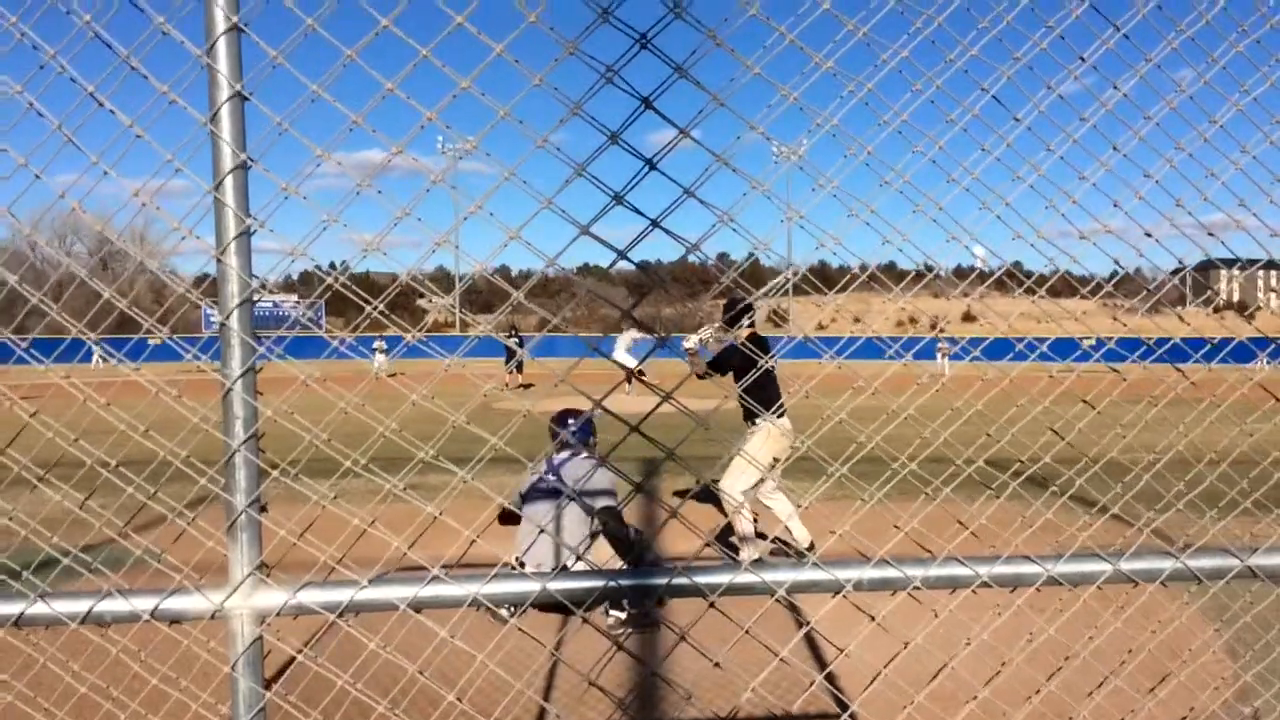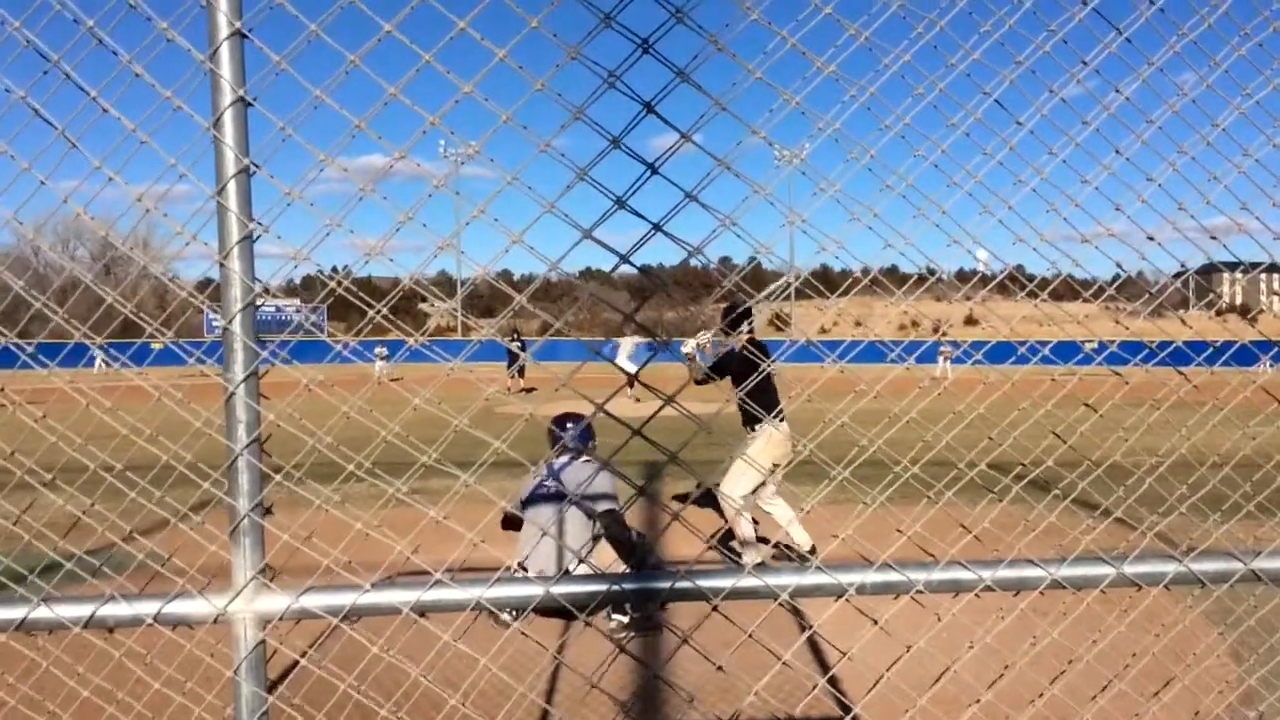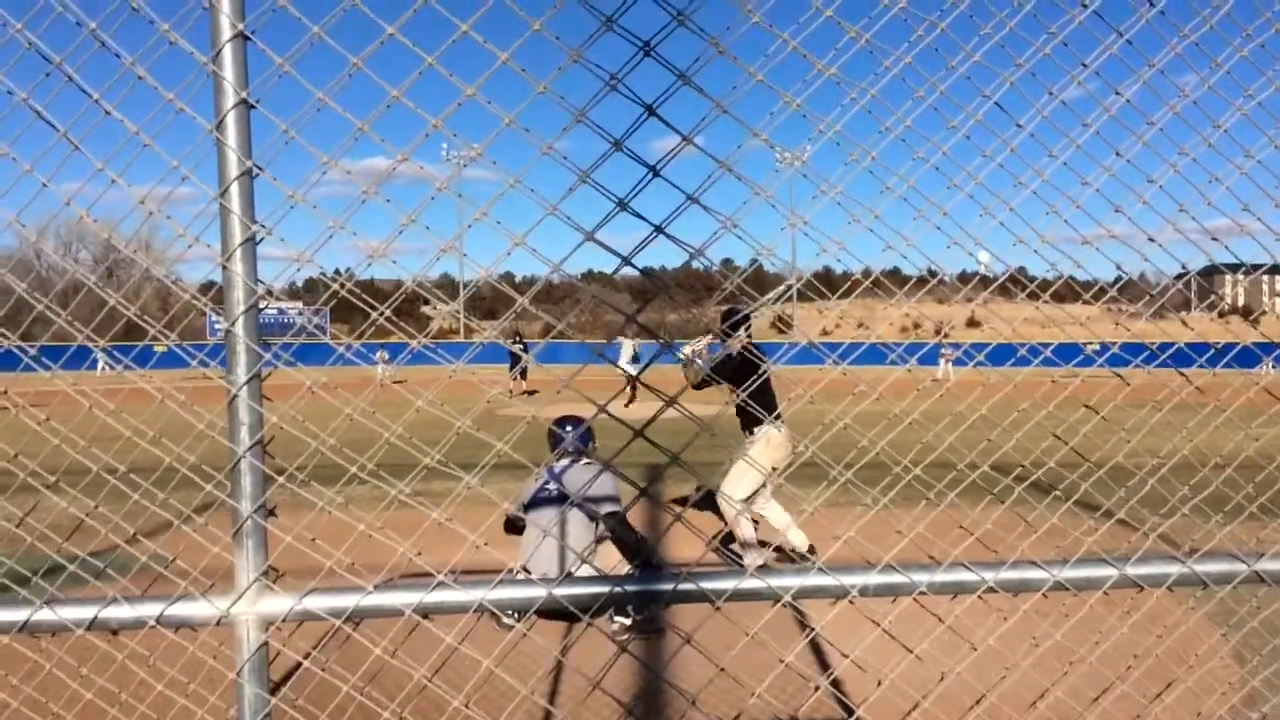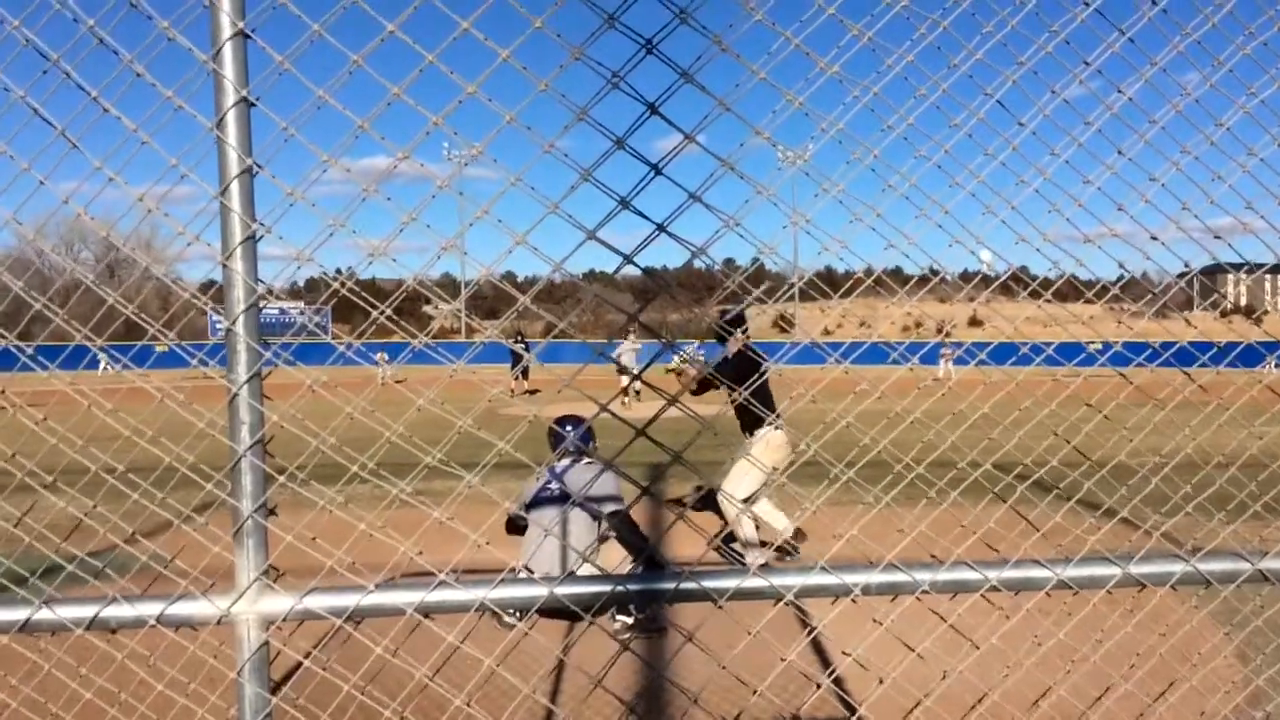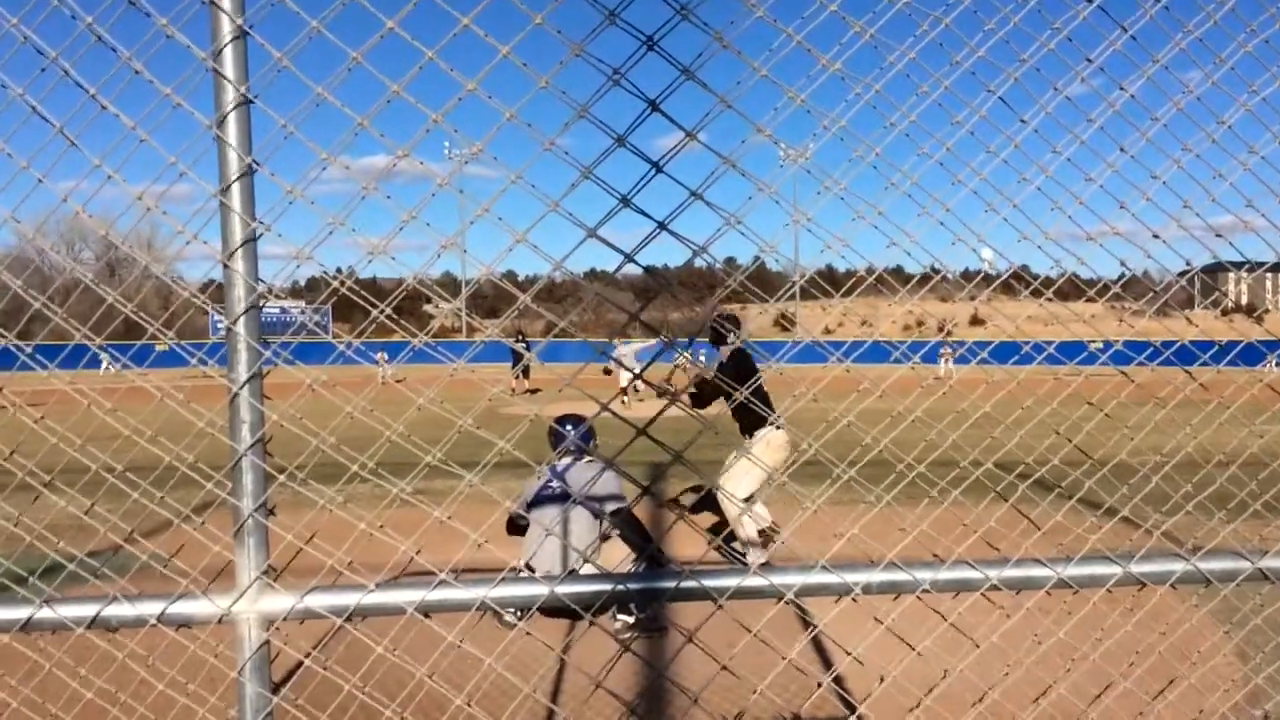
dt=0.1s
person 1, frame 1
left shoulder: (754, 345)
right shoulder: (747, 347)
left elbow: (712, 369)
right elbow: (707, 370)
left wrist: (699, 348)
right wrist: (694, 352)
left hip: (769, 430)
right hip: (767, 429)
left knee: (730, 488)
right knee: (767, 489)
left ankle: (751, 555)
right ankle: (804, 543)
person 1, frame 2
left shoulder: (752, 351)
right shoulder: (744, 353)
left elbow: (709, 374)
right elbow: (703, 376)
left wrist: (696, 353)
right wrist: (692, 357)
left hip: (769, 435)
right hip: (766, 434)
left knee: (729, 492)
right knee: (766, 495)
left ankle: (752, 558)
right ankle: (804, 547)
person 1, frame 3
left shoulder: (745, 356)
right shoulder: (744, 357)
left elbow: (703, 379)
right elbow: (705, 378)
left wrist: (693, 359)
right wrist: (695, 360)
left hip: (767, 439)
right hip: (764, 438)
left knee: (728, 495)
right knee: (758, 498)
left ankle: (756, 560)
right ankle: (801, 547)
person 1, frame 4
left shoulder: (744, 358)
right shoulder: (741, 358)
left elbow: (699, 385)
right elbow: (704, 382)
left wrist: (687, 369)
right wrist: (693, 369)
left hip: (767, 440)
right hip: (763, 438)
left knee: (729, 495)
right knee: (749, 495)
left ankle: (756, 559)
right ankle: (790, 535)
person 1, frame 5
left shoulder: (735, 362)
right shoulder: (739, 360)
left elbow: (701, 398)
right elbow: (712, 393)
left hip: (768, 441)
right hip: (759, 439)
left knee: (729, 493)
right knee: (730, 484)
left ankle: (757, 558)
right ankle: (766, 526)
person 2, frame 1
left shoulder: (536, 472)
right shoulder: (596, 470)
left elbow: (505, 517)
right elbow: (611, 524)
right knee: (630, 537)
left ankle: (509, 602)
right ankle: (621, 612)
person 2, frame 2
left shoulder: (537, 476)
right shoulder: (597, 473)
left elbow: (508, 522)
right elbow: (613, 527)
right wrist: (646, 573)
right knee: (632, 540)
right ankle: (624, 616)
person 2, frame 3
left shoulder: (539, 480)
right shoulder: (598, 475)
left elbow: (511, 525)
right elbow: (618, 528)
right wrist: (652, 571)
right knee: (634, 543)
right ankle: (627, 618)
person 2, frame 4
left shoulder: (540, 479)
right shoulder: (600, 474)
left elbow: (512, 525)
right elbow: (623, 527)
right wrist: (658, 567)
right knee: (636, 542)
right ankle: (629, 617)
person 2, frame 5
left shoulder: (540, 478)
right shoulder: (601, 472)
left elbow: (513, 526)
right elbow: (625, 523)
right wrist: (662, 562)
right knee: (639, 542)
left ankle: (515, 606)
right ankle: (630, 616)
